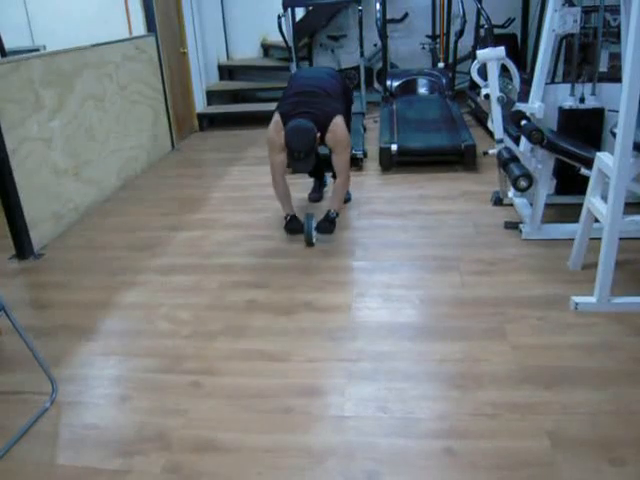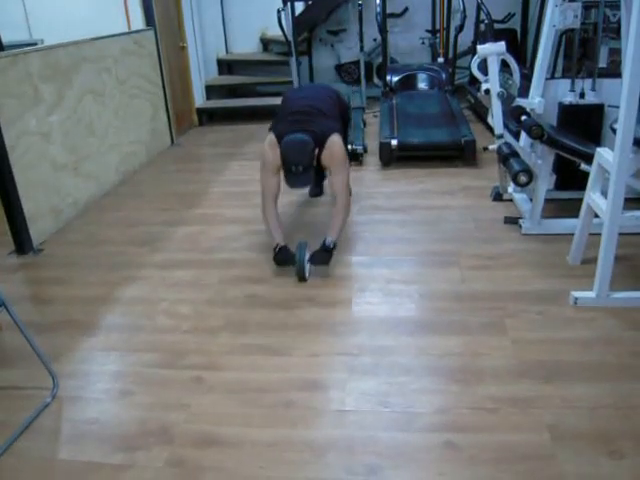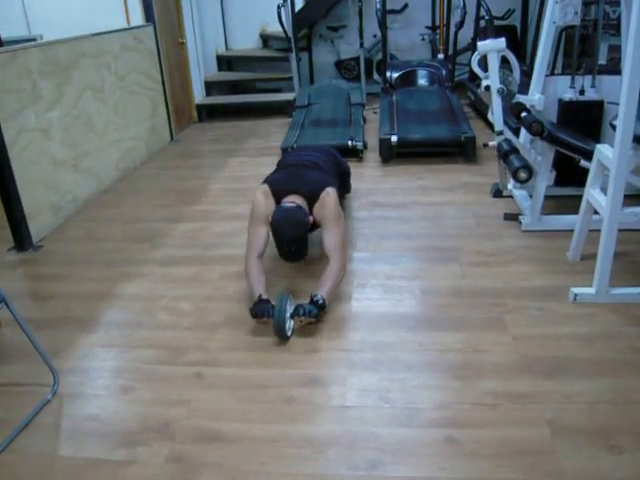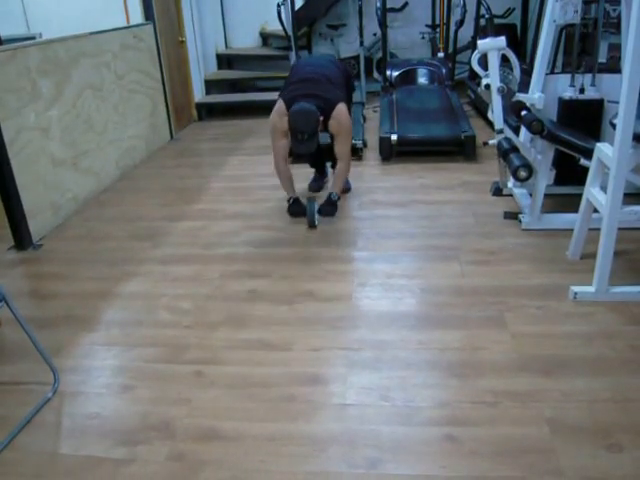
dt=1s
person 1, frame 1
left shoulder: (336, 128)
right shoulder: (276, 129)
left elbow: (343, 176)
right elbow: (278, 177)
left wrist: (331, 215)
right wrist: (290, 216)
left hip: (335, 81)
left knee: (341, 147)
right knee: (302, 158)
right ankle: (319, 179)
person 1, frame 2
left shoulder: (333, 145)
right shoulder: (272, 147)
left elbow: (342, 200)
right elbow: (269, 202)
left wrist: (328, 246)
right wrist: (280, 247)
left hip: (331, 97)
right ankle: (318, 179)
person 1, frame 3
left shoulder: (326, 199)
right shoulder: (264, 198)
left elbow: (337, 259)
right elbow: (253, 256)
left wrist: (317, 302)
right wrist: (261, 299)
left hip: (329, 158)
right hip: (291, 159)
person 1, frame 4
left shoulder: (338, 114)
right shoulder: (279, 115)
left elbow: (344, 160)
right elbow: (281, 161)
left wrist: (332, 198)
right wrist: (292, 199)
left knee: (340, 138)
right knee: (299, 146)
left ankle: (339, 174)
right ankle: (320, 170)
